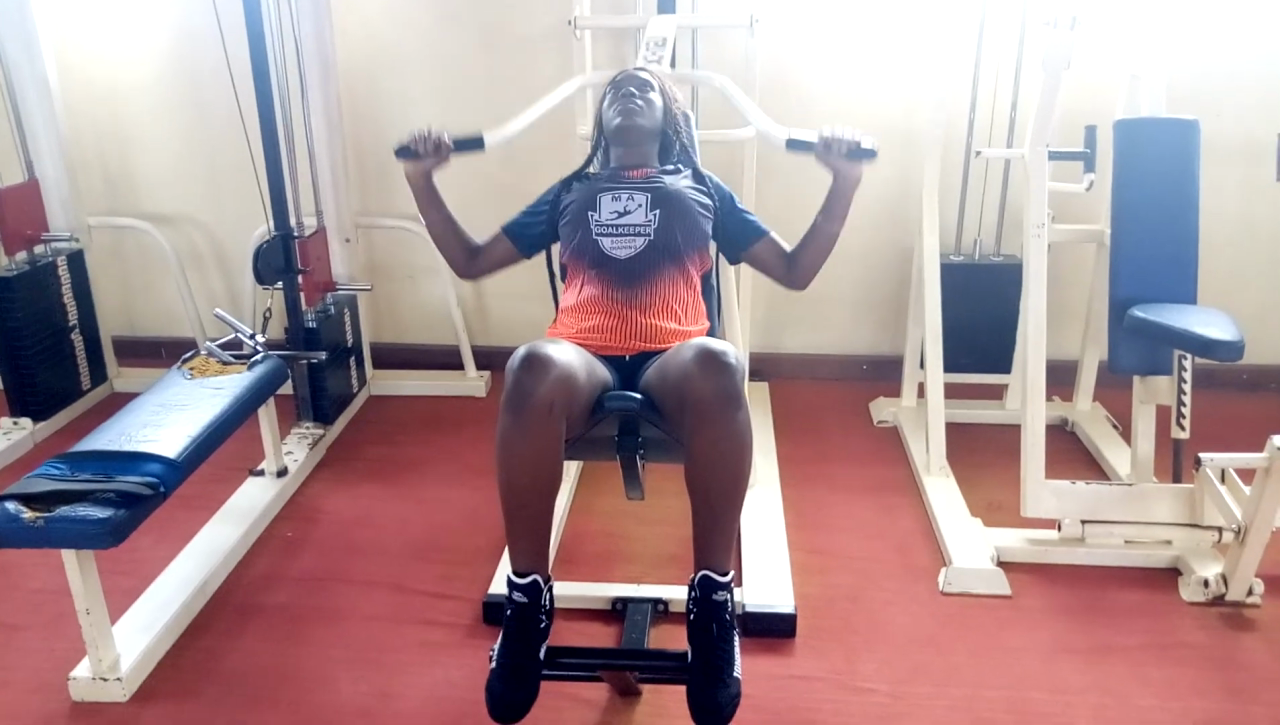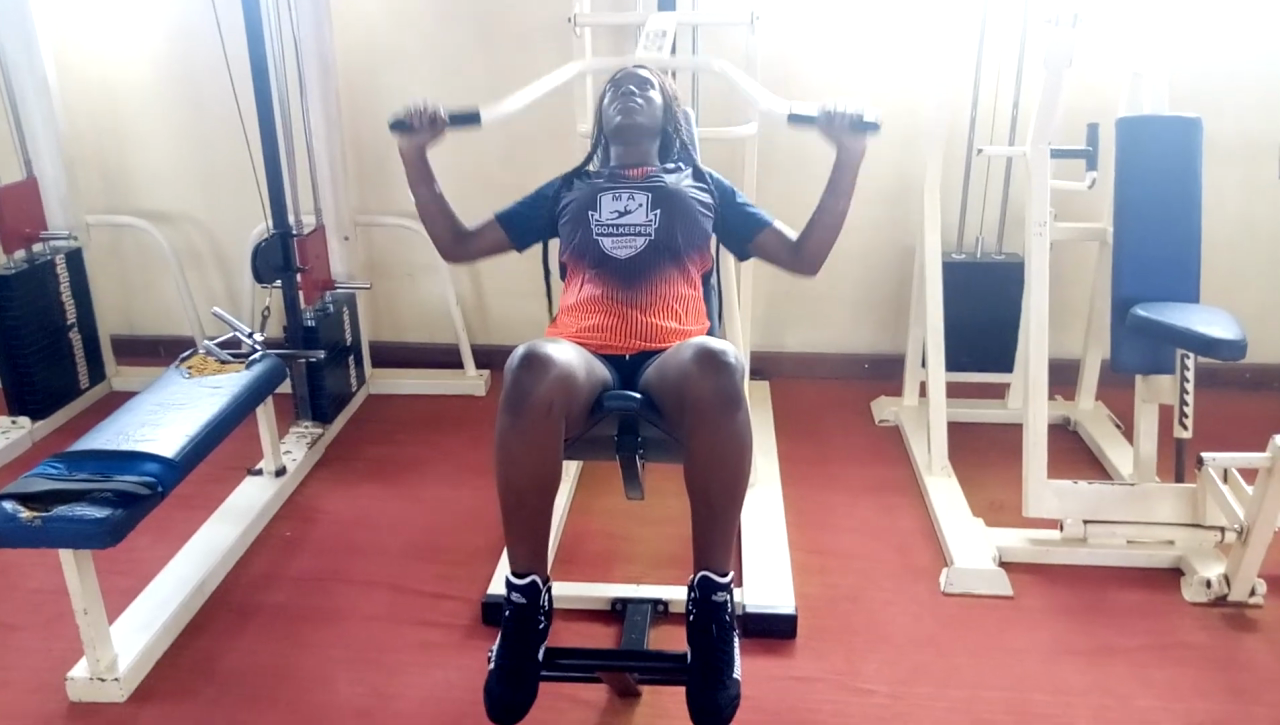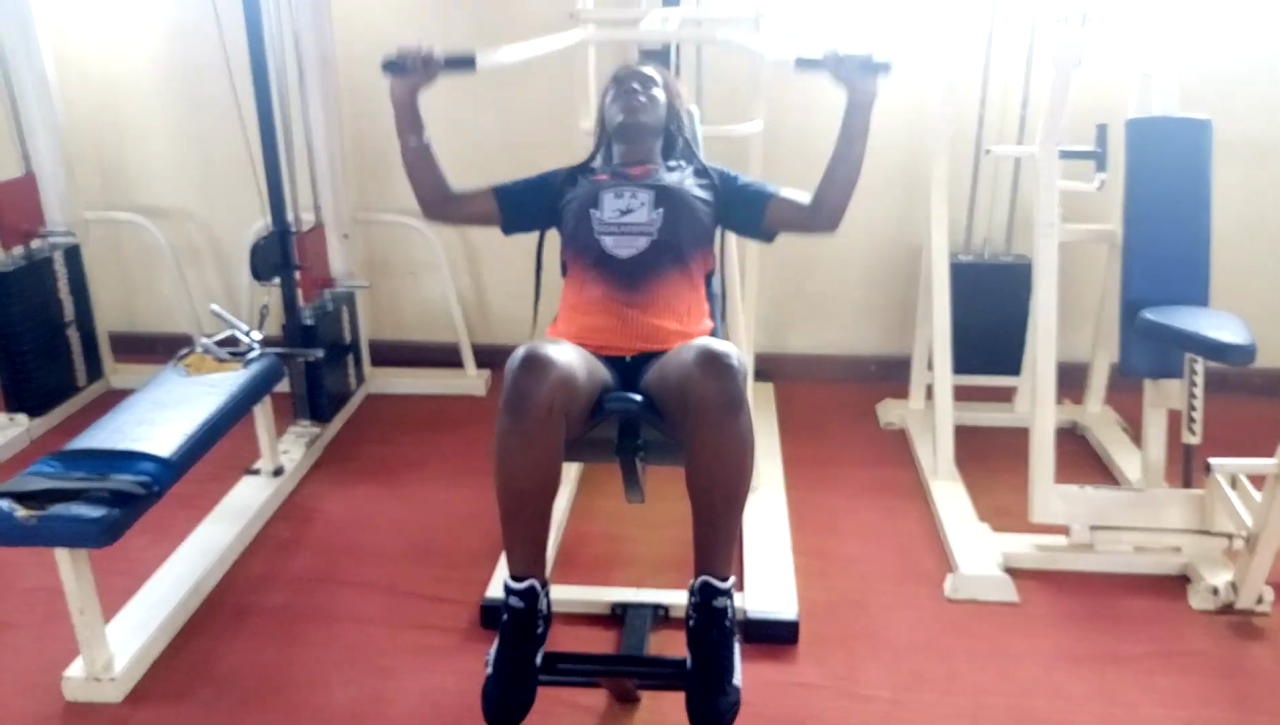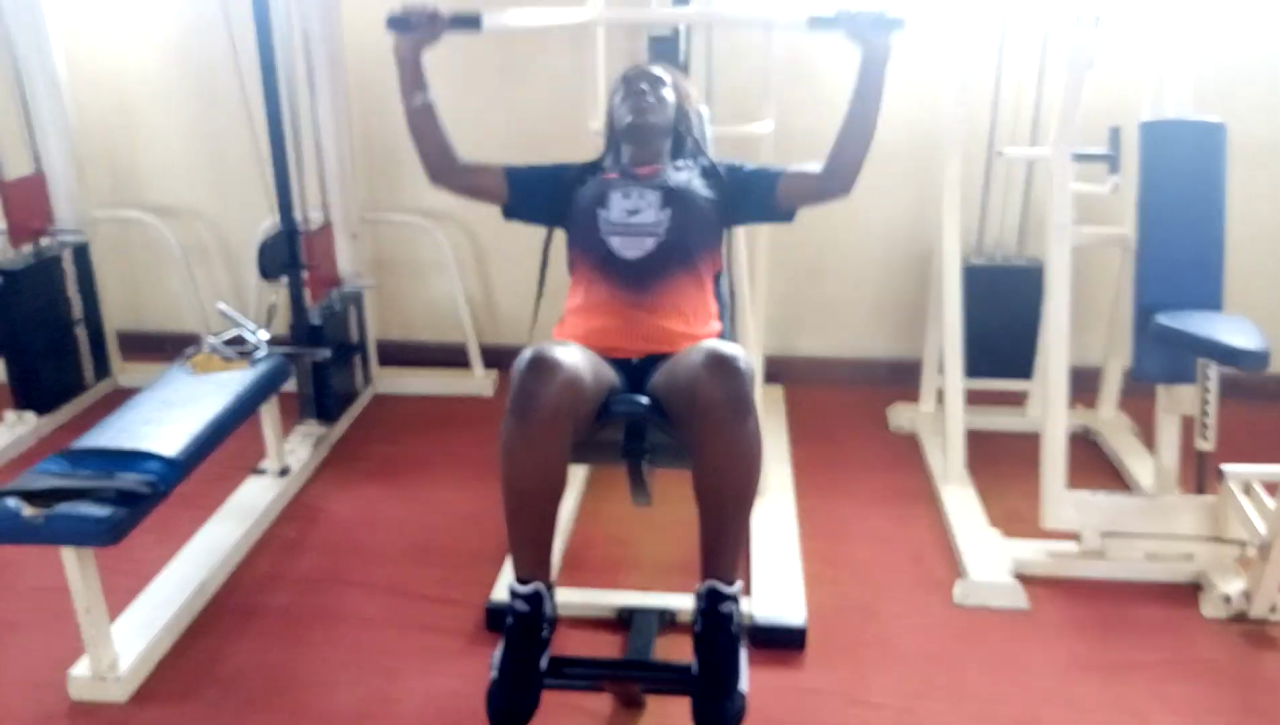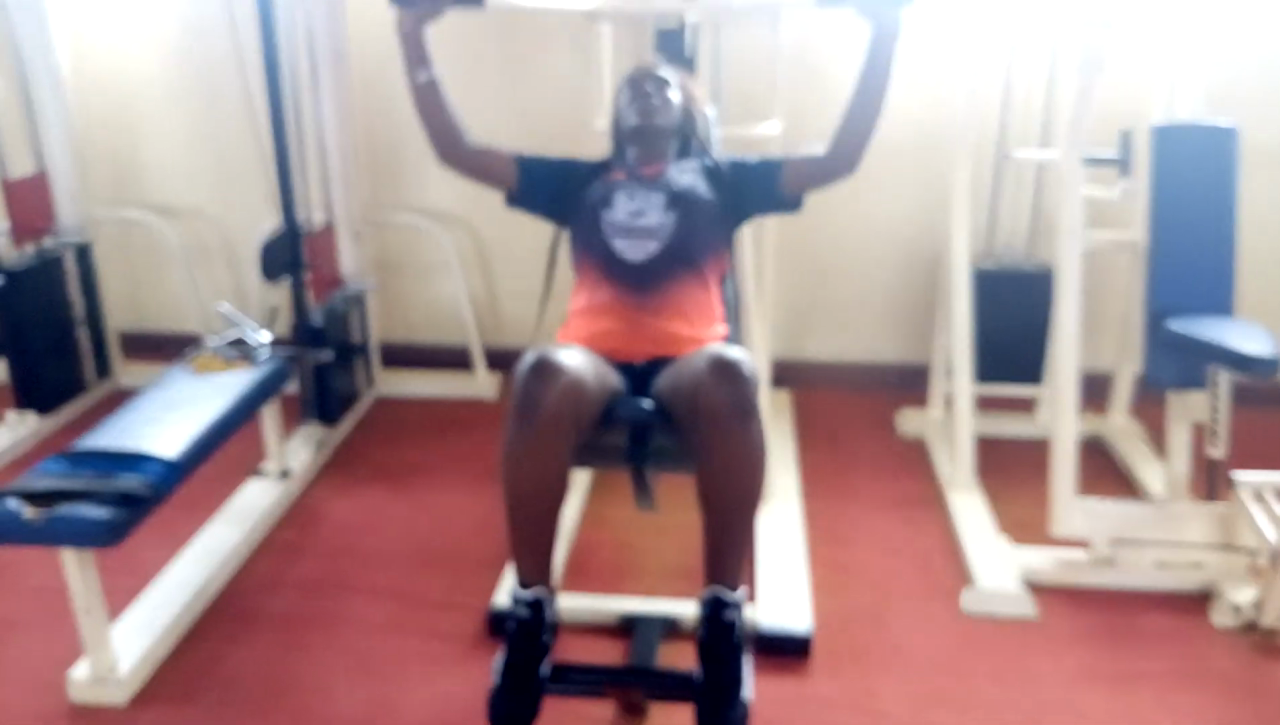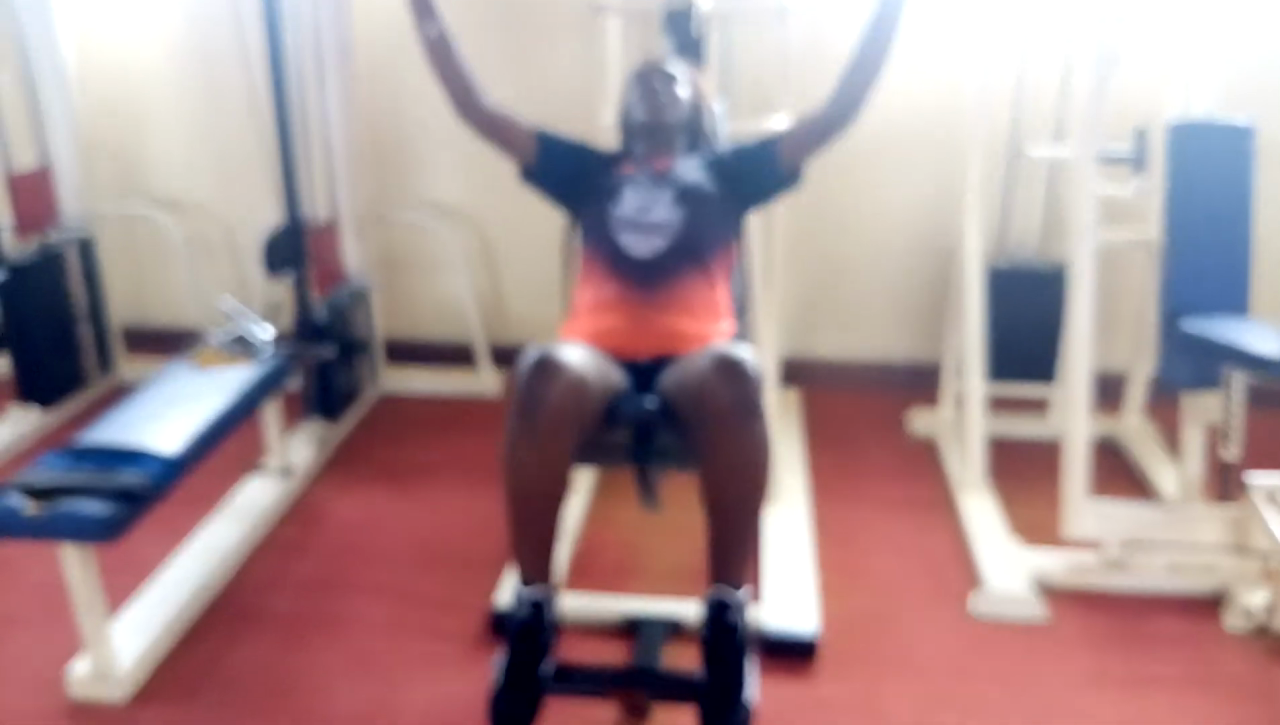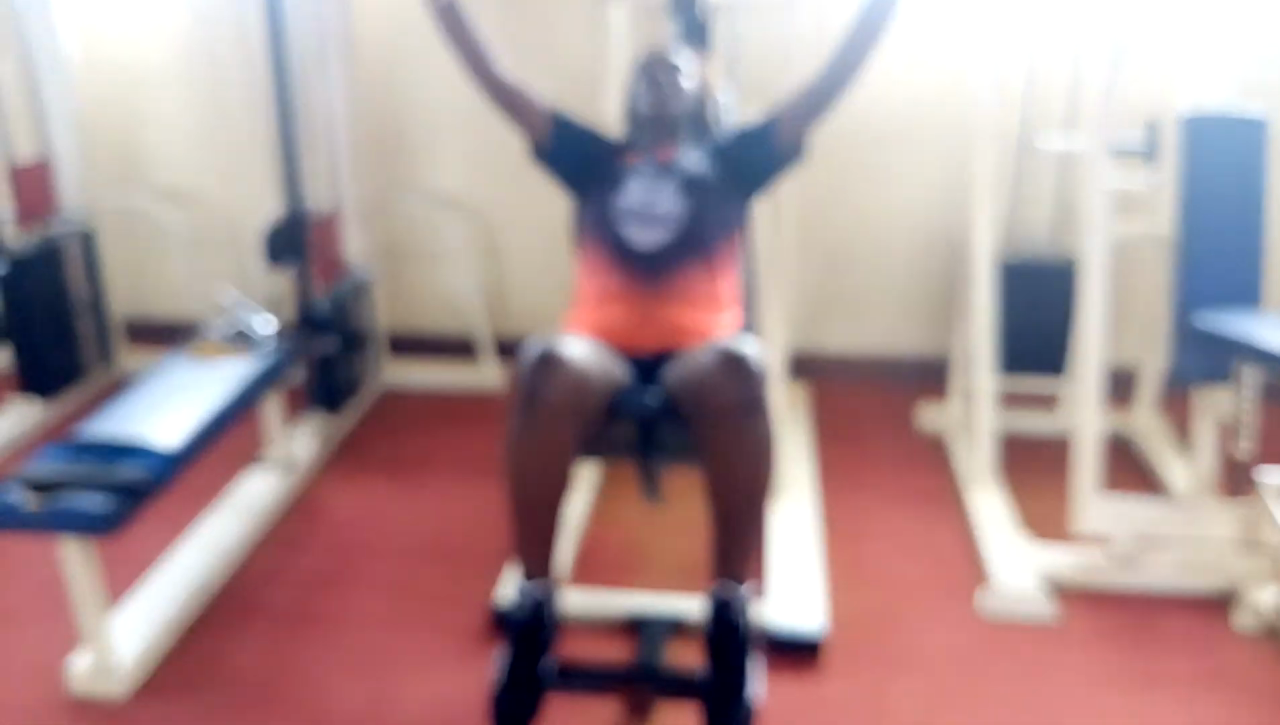
dt=0.1s
person 1, frame 1
left shoulder: (701, 188)
right shoulder: (570, 191)
left elbow: (798, 269)
right elbow: (467, 260)
left wrist: (842, 183)
right wrist: (424, 181)
left hip: (674, 357)
right hip: (583, 355)
left knee: (717, 366)
right knee: (533, 367)
left ankle: (714, 596)
right ankle: (527, 597)
person 1, frame 2
left shoulder: (703, 186)
right shoulder: (569, 189)
left elbow: (804, 258)
right elbow: (456, 246)
left wrist: (846, 161)
right wrist: (417, 161)
left hip: (673, 356)
right hip: (583, 354)
left knee: (717, 366)
right knee: (532, 367)
left ankle: (713, 596)
right ankle: (527, 597)
person 1, frame 3
left shoulder: (705, 182)
right shoulder: (568, 185)
left elbow: (824, 214)
right elbow: (439, 203)
left wrist: (859, 101)
right wrist: (405, 99)
left hip: (675, 355)
right hip: (583, 354)
left knee: (718, 366)
right knee: (532, 369)
left ankle: (713, 600)
right ankle: (525, 598)
person 1, frame 4
left shoulder: (715, 180)
right shoulder: (575, 183)
left elbow: (835, 181)
right elbow: (447, 173)
left wrist: (872, 61)
right wrist: (411, 60)
left hip: (681, 359)
right hip: (591, 356)
left knee: (726, 370)
right knee: (539, 372)
left ankle: (719, 606)
right ankle: (530, 604)
person 1, frame 5
left shoulder: (720, 182)
right shoulder: (579, 183)
left elbow: (839, 158)
right elbow: (455, 150)
left hip: (688, 362)
right hip: (593, 360)
left knee: (731, 374)
right knee: (541, 374)
left ankle: (723, 610)
right ankle: (531, 607)
person 1, frame 6
left shoulder: (727, 173)
right shoulder: (589, 172)
left elbow: (836, 115)
right elbow: (476, 111)
left hip: (693, 360)
right hip: (598, 358)
left knee: (735, 373)
right knee: (544, 372)
left ankle: (727, 612)
right ankle: (532, 606)
person 1, frame 7
left shoulder: (731, 164)
right shoulder: (593, 160)
left elbow: (831, 82)
right elbow: (492, 78)
left hip: (697, 354)
right hip: (602, 351)
left knee: (739, 367)
right knee: (545, 364)
left ankle: (730, 612)
right ankle: (533, 606)
